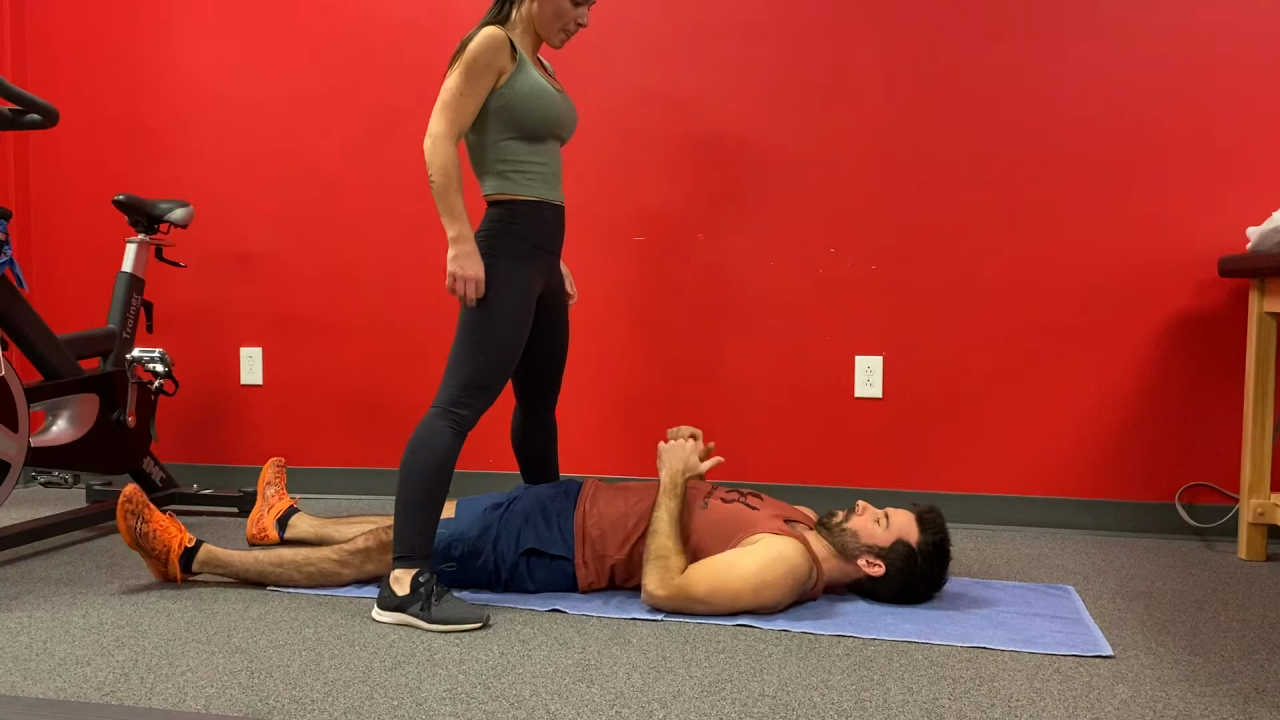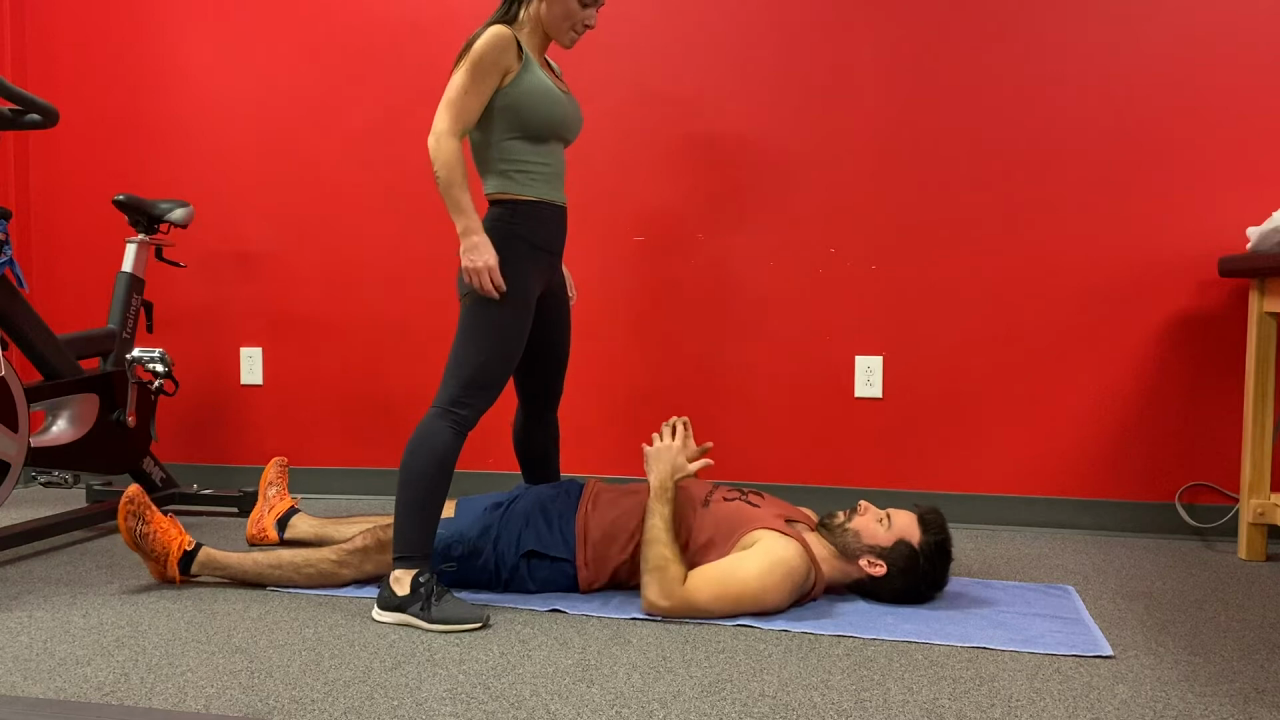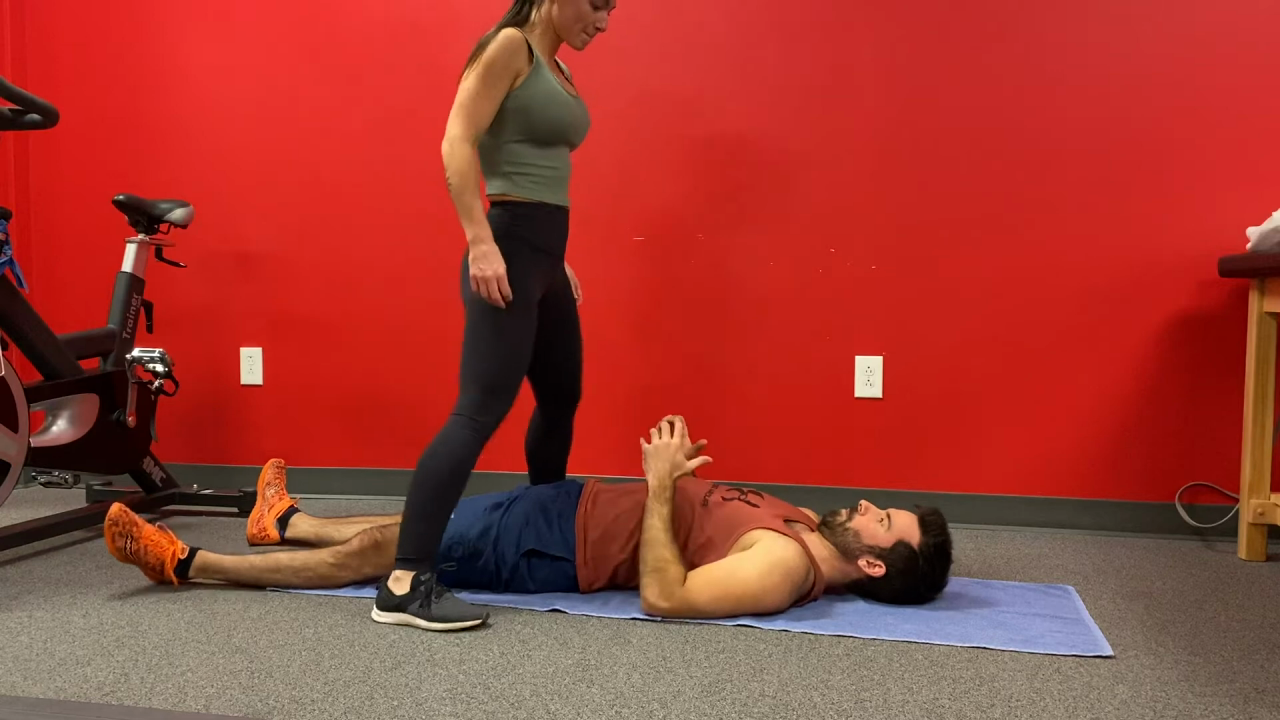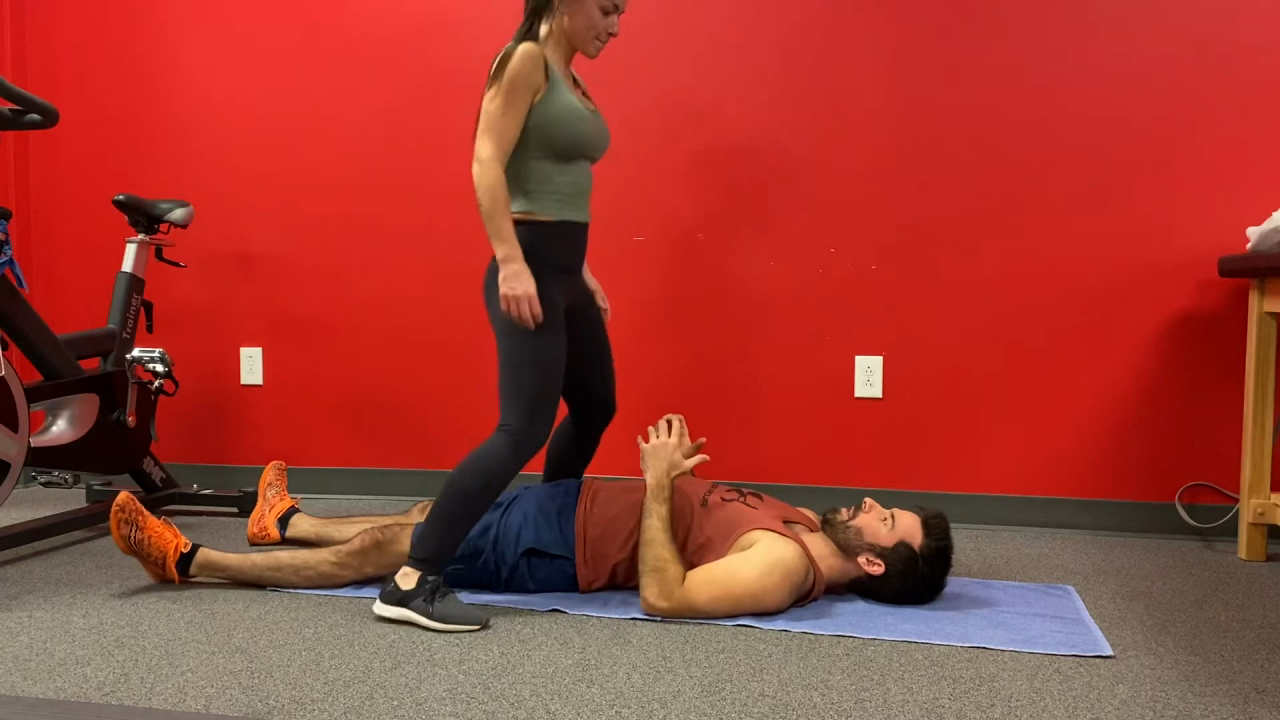
dt=0.2s
person 1, frame 1
left shoulder: (786, 568)
right shoulder: (801, 527)
left elbow: (663, 586)
left wrist: (673, 481)
right wrist: (688, 477)
left hip: (559, 549)
right hip: (578, 502)
left knee: (383, 552)
left ankle: (193, 557)
right ankle: (285, 522)
person 1, frame 2
left shoulder: (786, 569)
right shoulder: (803, 528)
left elbow: (662, 594)
left wrist: (661, 485)
right wrist: (677, 478)
left hip: (558, 550)
right hip: (577, 504)
left knee: (382, 551)
left ankle: (192, 560)
right ankle: (285, 524)
person 1, frame 3
left shoulder: (784, 569)
right shoulder: (804, 527)
left elbow: (664, 594)
left wrist: (660, 485)
right wrist: (674, 477)
left hip: (559, 551)
right hip: (578, 503)
left knee: (382, 551)
left ankle: (190, 563)
right ankle: (284, 524)
person 1, frame 4
left shoulder: (784, 569)
right shoulder: (803, 528)
left elbow: (662, 593)
left wrist: (657, 485)
right wrist: (673, 477)
left hip: (561, 548)
right hip: (576, 504)
left knee: (385, 551)
right knee: (424, 518)
left ankle: (191, 561)
right ankle: (287, 523)
person 2, frame 1
left shoulder: (538, 66)
right elbow: (439, 141)
left wrist: (555, 259)
right wrist: (460, 240)
left hip: (538, 253)
right hip: (506, 251)
left knee: (539, 404)
right knee: (460, 406)
right ankle: (405, 583)
person 2, frame 2
left shoulder: (544, 66)
right elbow: (443, 139)
right wrist: (470, 235)
left hip: (541, 254)
right hip: (508, 250)
left knee: (542, 404)
right knee: (461, 405)
right ankle: (405, 584)
person 2, frame 3
left shoulder: (556, 71)
right elbow: (456, 144)
right wrist: (480, 243)
left hip: (545, 257)
right hip: (510, 252)
left knee: (560, 402)
right knee: (481, 413)
right ankle: (405, 582)
person 2, frame 4
left shoulder: (572, 82)
right shoulder: (525, 62)
right elbow: (487, 166)
left wrist: (582, 272)
right wrist: (510, 265)
left hip: (565, 272)
right hip: (531, 270)
left knee: (595, 408)
right knee: (524, 431)
right ankle: (413, 579)
